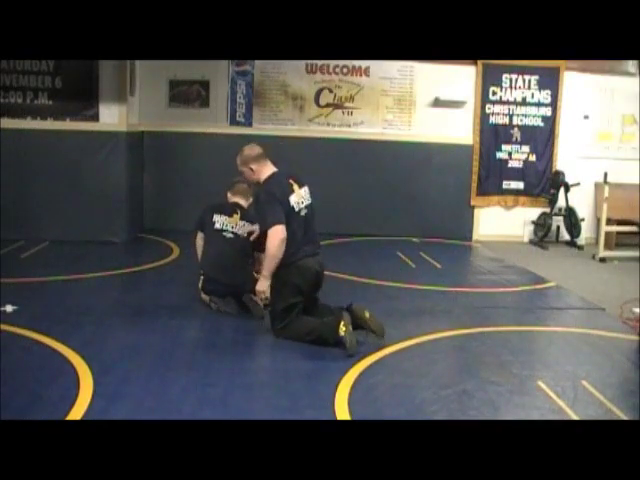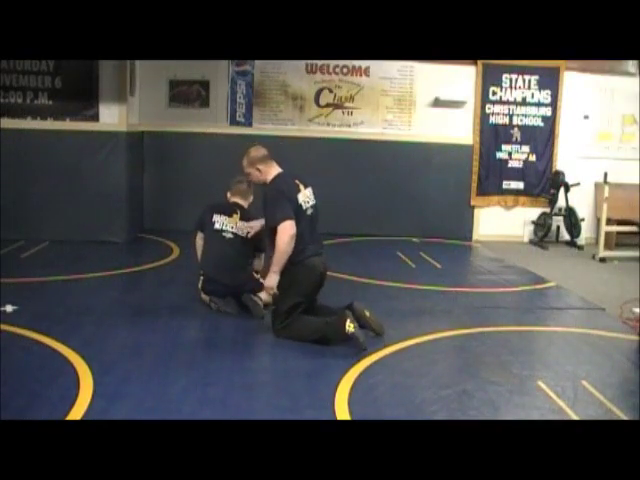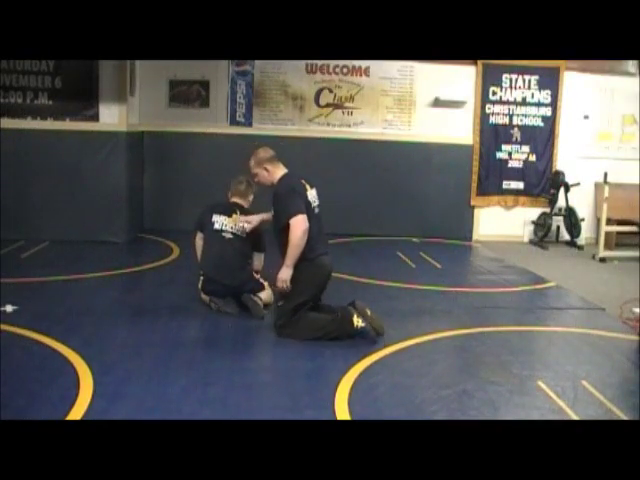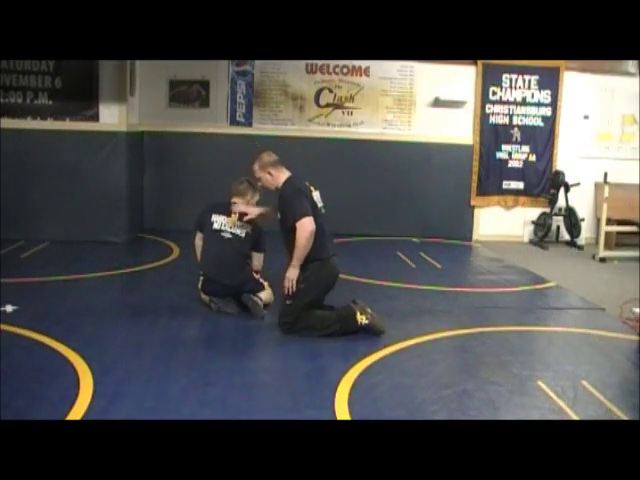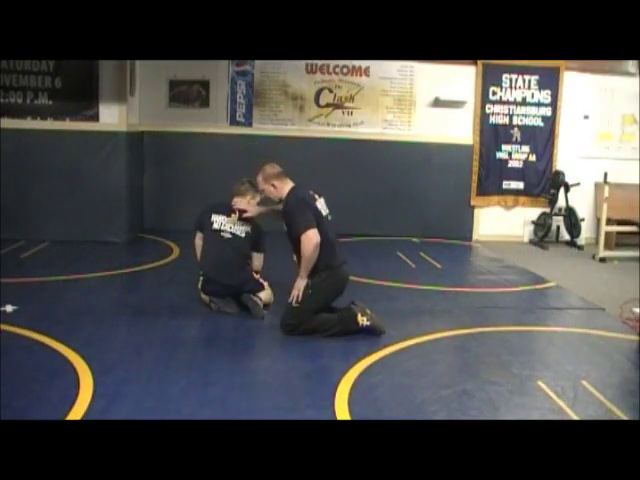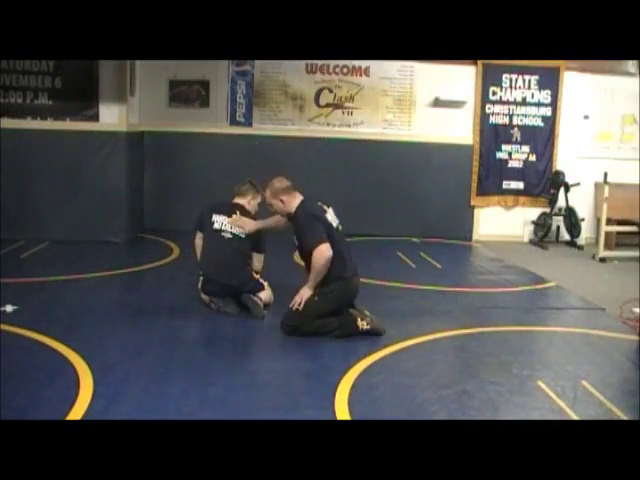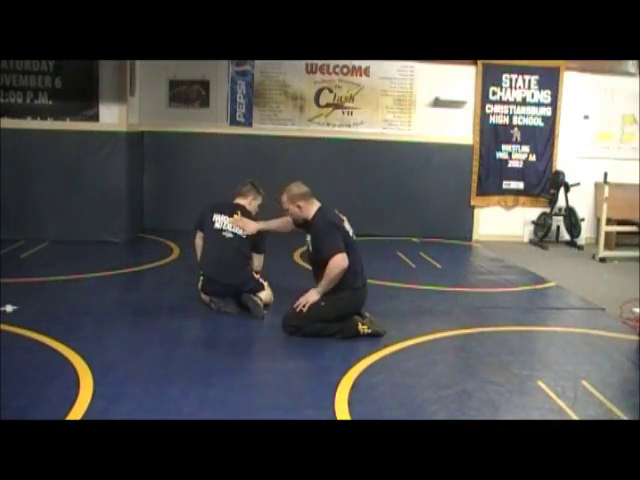
dt=0.2s
person 1, frame 1
left shoulder: (266, 193)
right shoulder: (294, 180)
left elbow: (278, 236)
left wrist: (264, 277)
right wrist: (263, 227)
left hip: (293, 268)
right hip: (314, 261)
left knee: (283, 325)
right knee: (309, 307)
left ankle: (335, 328)
right ankle: (350, 315)
person 1, frame 2
left shoulder: (274, 191)
right shoulder: (296, 181)
left elbow: (287, 232)
left wrist: (273, 273)
right wrist: (264, 223)
left hip: (299, 267)
right hip: (317, 261)
left knee: (284, 325)
right knee: (306, 308)
left ankle: (340, 326)
right ankle: (351, 314)
person 1, frame 3
left shoulder: (284, 188)
right shoulder: (297, 182)
left elbow: (300, 226)
left wrist: (287, 267)
right wrist: (262, 217)
left hip: (307, 265)
right hip: (320, 261)
left knee: (286, 323)
right knee: (307, 309)
left ankle: (347, 322)
right ankle: (352, 312)
person 1, frame 4
left shoulder: (290, 191)
right shoulder: (297, 185)
left elbow: (307, 228)
left wrist: (294, 267)
right wrist: (260, 210)
left hip: (316, 266)
right hip: (324, 263)
left knee: (289, 321)
right knee: (307, 309)
left ankle: (352, 318)
right ankle: (352, 312)
person 1, frame 5
left shoulder: (295, 202)
right shoulder: (301, 194)
left elbow: (312, 240)
left wrist: (302, 277)
right wrist: (260, 210)
left hip: (326, 275)
right hip: (333, 270)
left knee: (291, 323)
right knee: (310, 312)
left ankle: (353, 320)
right ankle: (353, 313)
person 1, frame 6
left shoulder: (305, 217)
right shoulder: (308, 207)
left elbow: (324, 254)
right elbow: (286, 219)
left wrist: (309, 287)
right wrist: (257, 224)
left hip: (338, 285)
right hip: (343, 280)
left knee: (291, 323)
right knee: (302, 313)
left ankle: (352, 323)
right ankle: (351, 315)
person 1, frame 7
left shoulder: (323, 223)
right shoulder: (320, 214)
left elbow: (340, 263)
right elbow: (290, 223)
left wrist: (317, 291)
right wrist: (258, 225)
left hip: (347, 294)
right hip: (346, 289)
left knee: (292, 322)
right knee: (298, 311)
left ankle: (353, 326)
right ankle: (351, 316)
person 2, frame 1
left shoulder: (210, 211)
right shoulder: (253, 222)
left elbow: (200, 240)
right elbow: (259, 261)
left hip: (212, 280)
right hip: (242, 281)
left knee: (204, 293)
left ankle: (217, 301)
right ankle: (251, 299)
person 2, frame 2
left shoulder: (210, 211)
right shoulder: (253, 223)
left elbow: (200, 240)
right elbow: (258, 263)
left hip: (212, 280)
right hip: (242, 282)
left knee: (205, 293)
right knee: (267, 295)
left ankle: (218, 300)
right ankle: (255, 299)
person 2, frame 3
left shoulder: (210, 211)
left elbow: (199, 240)
right elbow: (258, 265)
left hip: (212, 281)
right hip: (242, 282)
left knee: (205, 293)
right knee: (267, 294)
left ankle: (218, 300)
right ankle: (255, 299)
person 2, frame 4
left shoulder: (209, 211)
right shoulder: (254, 224)
left elbow: (199, 240)
right elbow: (257, 265)
left hip: (211, 281)
right hip: (241, 282)
left knee: (204, 293)
right knee: (267, 294)
left ankle: (217, 300)
right ankle: (254, 299)
person 2, frame 5
left shoulder: (209, 211)
right shoulder: (254, 225)
left elbow: (199, 240)
right elbow: (257, 266)
left hip: (211, 281)
right hip: (241, 282)
left knee: (204, 293)
right knee: (267, 294)
left ankle: (217, 300)
right ankle: (255, 299)
person 2, frame 6
left shoulder: (209, 211)
left elbow: (199, 240)
right elbow: (257, 266)
left hip: (211, 281)
right hip: (241, 282)
left knee: (204, 293)
right knee: (267, 294)
left ankle: (217, 300)
right ankle: (255, 299)
person 2, frame 7
left shoulder: (210, 211)
left elbow: (199, 240)
right elbow: (257, 266)
left hip: (212, 281)
right hip: (241, 282)
left knee: (205, 292)
right knee: (267, 294)
left ankle: (217, 300)
right ankle: (255, 299)
